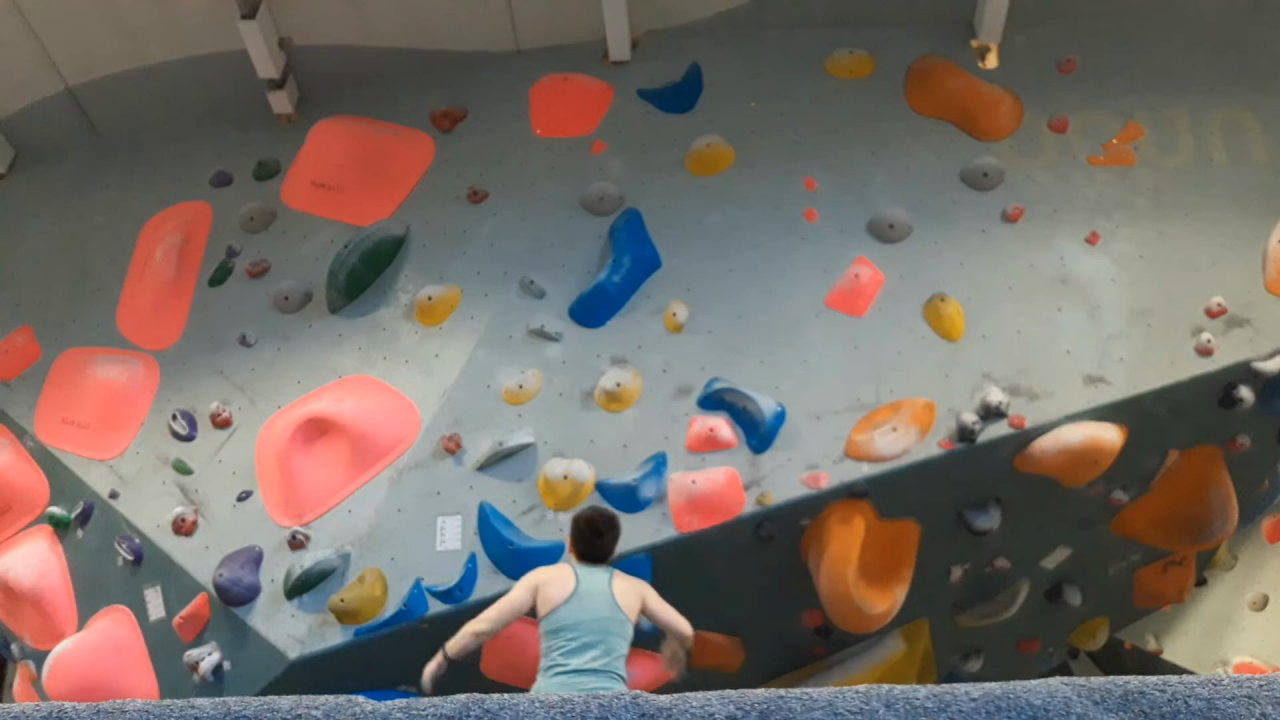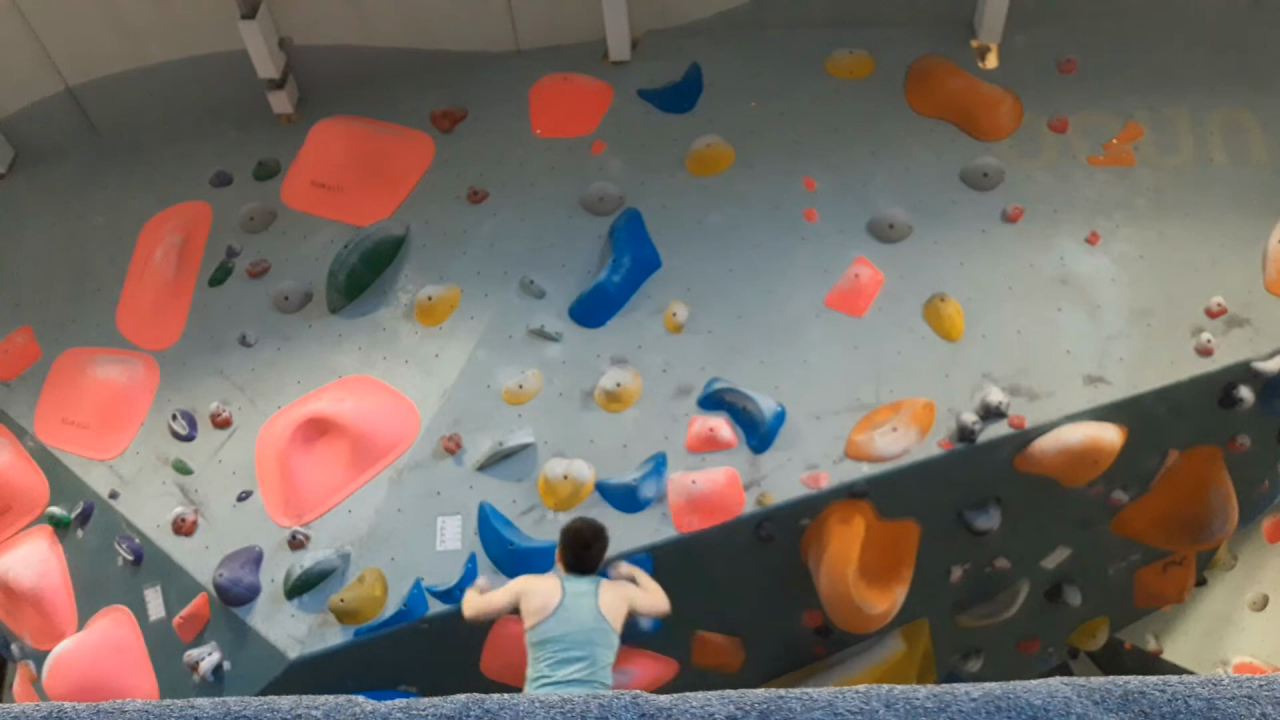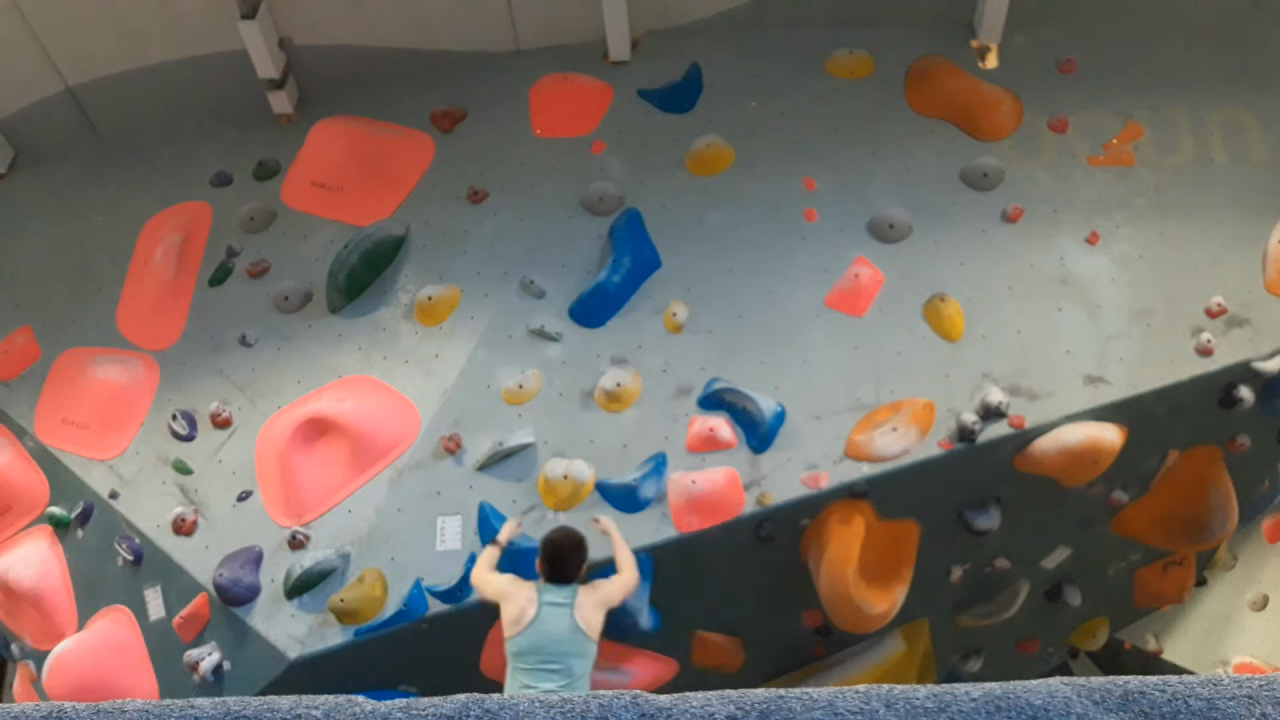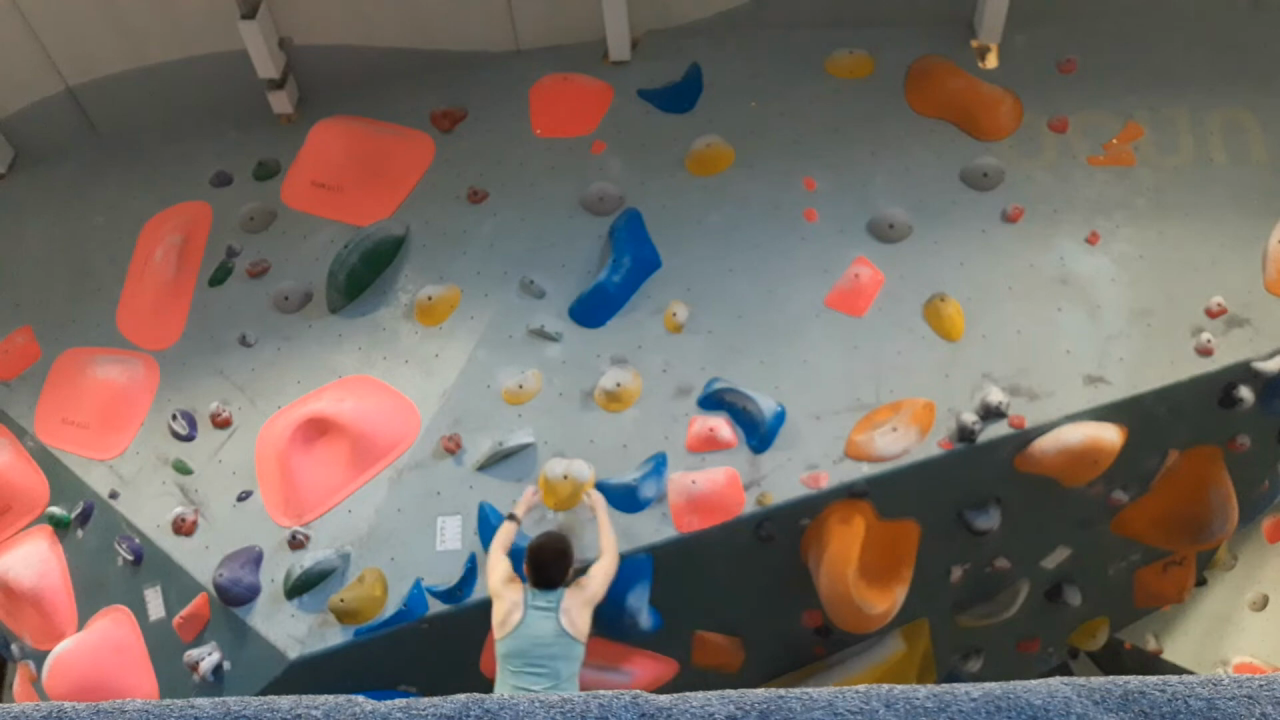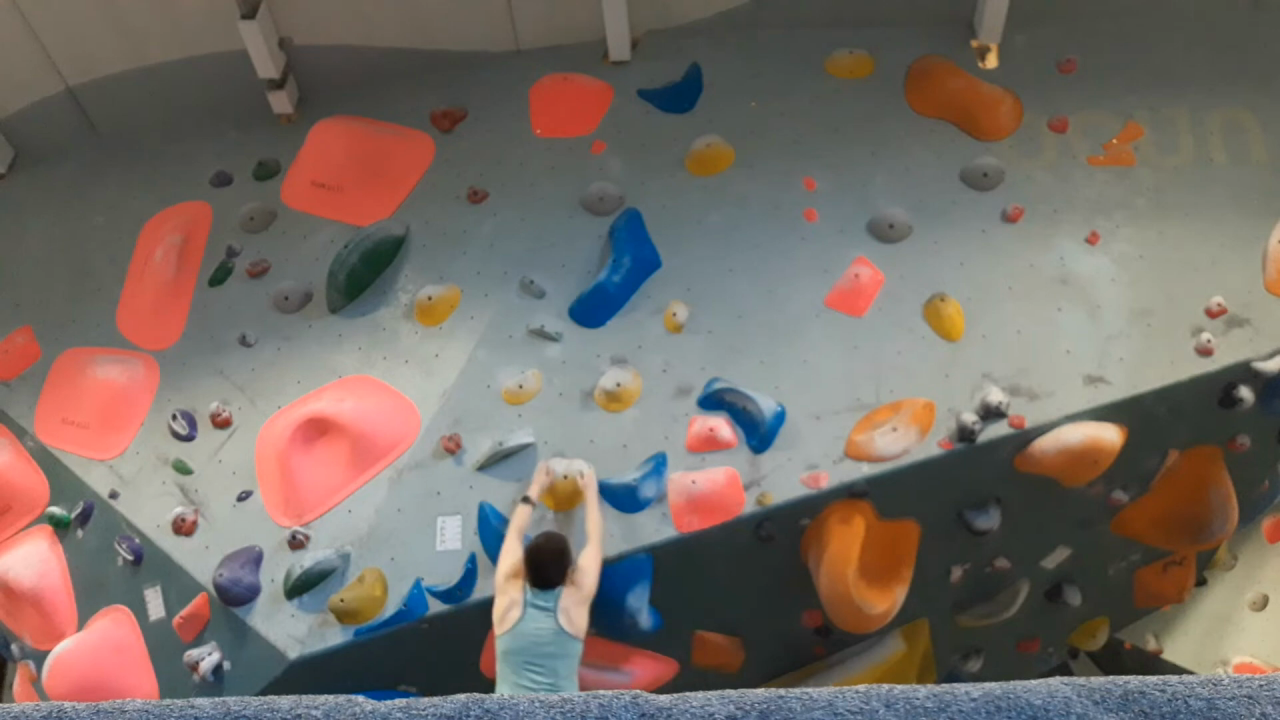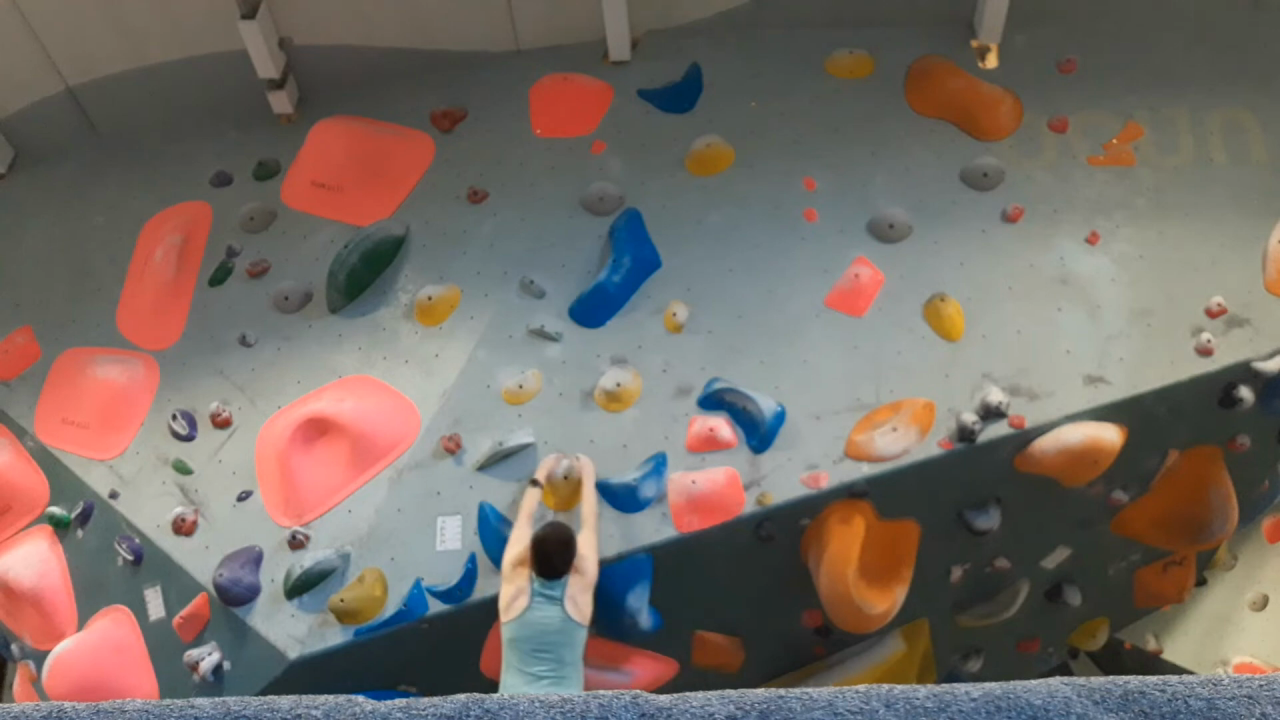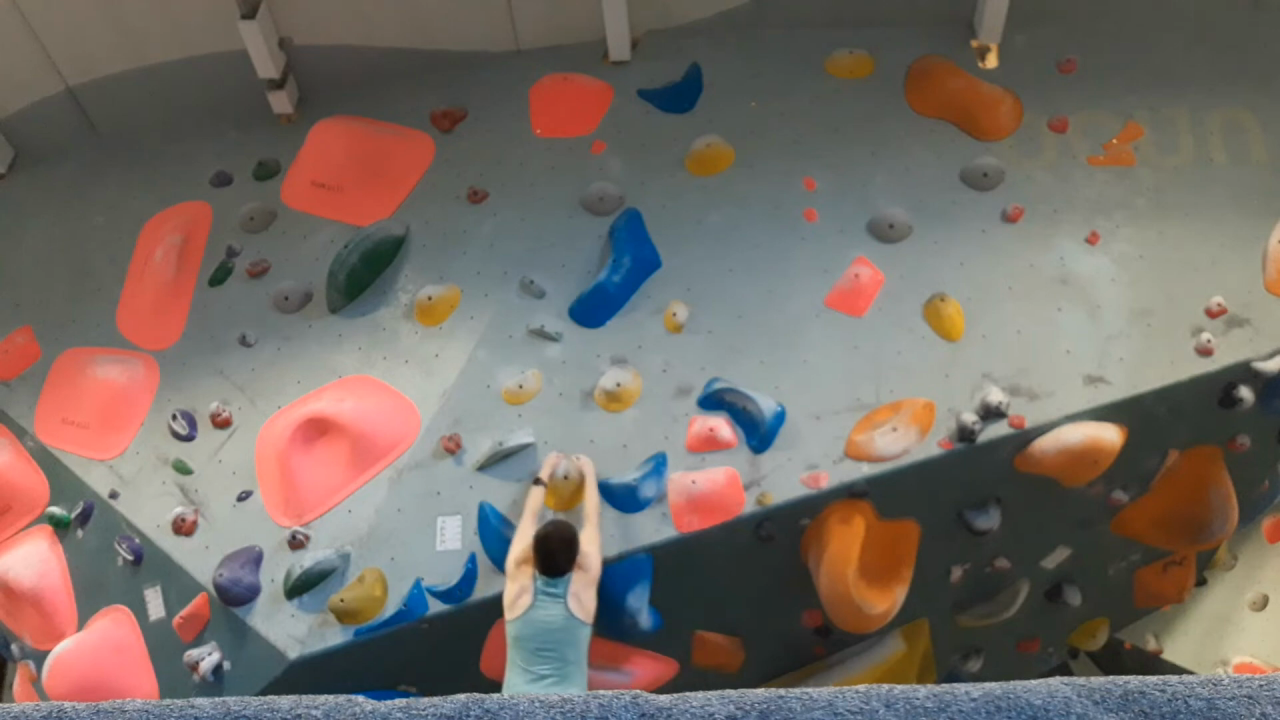
dt=0.2s
person 1, frame 1
left shoulder: (545, 579)
right shoulder: (632, 588)
left elbow: (482, 627)
right elbow: (685, 632)
left wrist: (441, 659)
right wrist: (674, 649)
person 1, frame 2
left shoulder: (531, 587)
right shoulder: (618, 594)
left elbow: (472, 609)
right elbow: (662, 604)
left wrist: (476, 589)
right wrist: (633, 572)
person 1, frame 3
left shoulder: (514, 594)
right shoulder: (596, 599)
left elbow: (479, 574)
right elbow: (631, 575)
left wrist: (502, 537)
right wrist: (612, 530)
person 1, frame 4
left shoulder: (507, 597)
right shoulder: (580, 601)
left elbow: (497, 551)
right elbow: (609, 557)
left wrist: (520, 510)
right wrist: (600, 508)
person 1, frame 5
left shoulder: (508, 596)
right shoulder: (577, 600)
left elbow: (513, 535)
right elbow: (594, 542)
left wrist: (535, 489)
right wrist: (590, 490)
person 1, frame 6
left shoulder: (514, 582)
right shoulder: (580, 587)
left elbow: (524, 520)
right elbow: (589, 524)
left wrist: (541, 474)
right wrist: (587, 475)
person 1, frame 7
left shoulder: (518, 580)
right shoulder: (584, 584)
left elbow: (529, 518)
right elbow: (591, 521)
left wrist: (544, 474)
right wrist: (589, 473)
